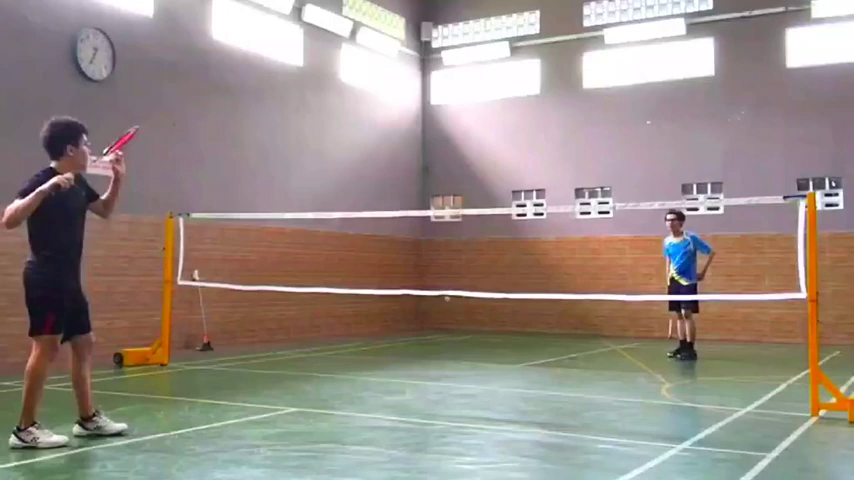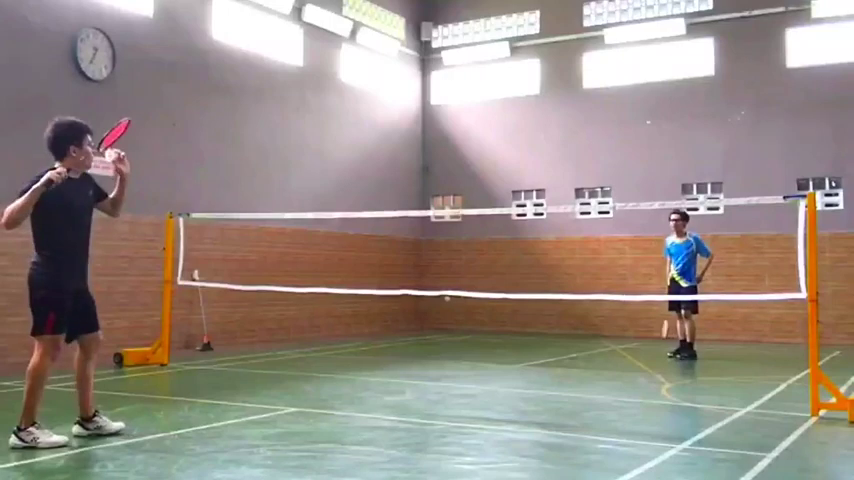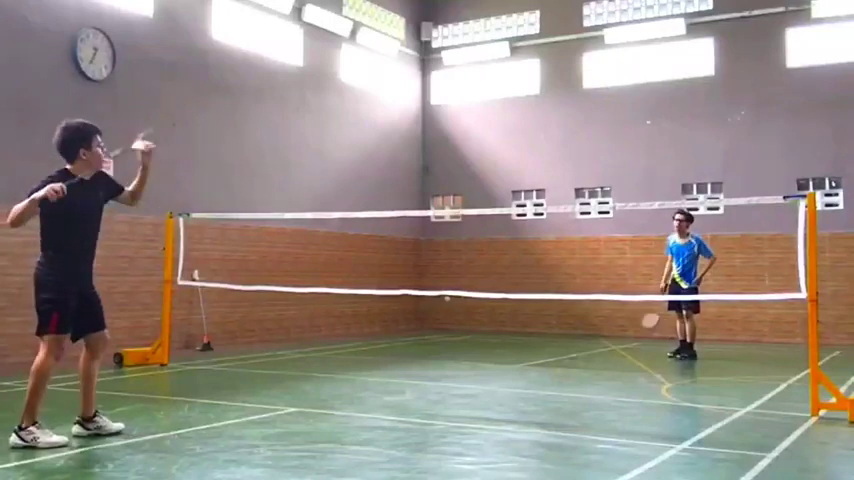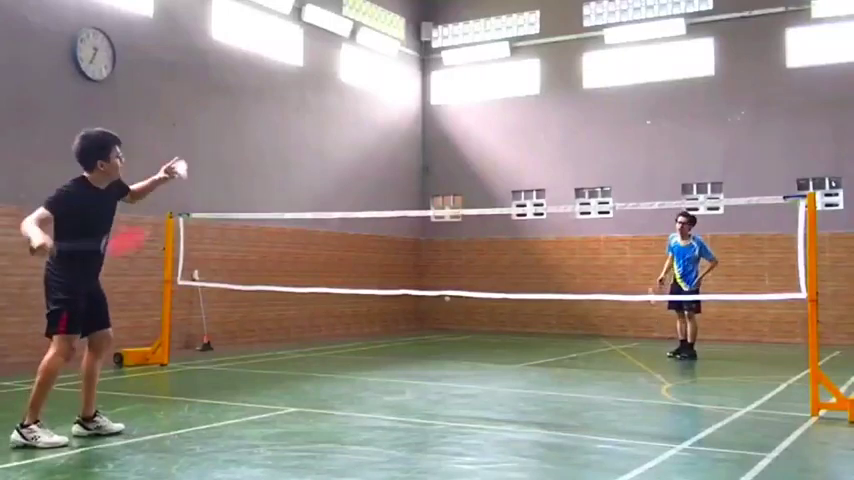
dt=0.2s
person 1, frame 1
left shoulder: (78, 183)
right shoulder: (43, 181)
left elbow: (104, 210)
left wrist: (117, 178)
right wrist: (47, 189)
left hip: (68, 280)
right hip: (45, 279)
left knee: (83, 344)
right knee: (46, 347)
left ankle: (88, 418)
person 1, frame 2
left shoulder: (85, 182)
right shoulder: (48, 182)
left elbow: (113, 209)
left wrist: (123, 177)
right wrist: (39, 186)
left hip: (76, 280)
right hip: (50, 280)
left knee: (91, 343)
right knee: (48, 348)
left ankle: (88, 417)
person 1, frame 3
left shoulder: (99, 181)
right shoulder: (55, 184)
left elbow: (131, 199)
right elbow: (14, 219)
left wrist: (143, 168)
right wrist: (38, 198)
left hip: (82, 279)
right hip: (54, 280)
left knee: (98, 341)
right knee: (53, 347)
left ankle: (88, 417)
right ankle: (26, 427)
person 1, frame 4
left shoulder: (111, 187)
right shoulder: (72, 192)
left elbow: (133, 194)
right elbow: (29, 221)
left wrist: (160, 178)
right wrist: (37, 236)
left hip: (87, 281)
right hip: (64, 280)
left knee: (101, 341)
right knee: (62, 345)
left ankle: (88, 417)
right ankle: (28, 426)
person 2, frame 1
left shoulder: (691, 238)
right shoulder: (667, 242)
left elbow: (711, 252)
left wrist: (703, 271)
right wrist: (668, 283)
left hip: (688, 282)
right hip: (674, 282)
left knee: (687, 314)
right knee: (678, 315)
left ankle: (690, 349)
right ankle: (682, 346)
person 2, frame 2
left shoulder: (694, 239)
right shoulder: (668, 241)
left elbow: (710, 256)
left wrist: (701, 274)
right wrist: (668, 283)
left hip: (689, 283)
right hip: (674, 282)
left knee: (687, 314)
right knee: (679, 315)
left ankle: (690, 349)
right ankle: (682, 346)
person 2, frame 3
left shoulder: (696, 240)
right shoulder: (670, 240)
left elbow: (712, 258)
left wrist: (701, 275)
right wrist: (664, 280)
left hip: (689, 283)
right hip: (675, 282)
left knee: (688, 314)
right knee: (679, 315)
left ankle: (690, 349)
right ankle: (682, 346)
person 2, frame 4
left shoulder: (697, 243)
right shoulder: (672, 239)
left elbow: (714, 261)
left wrist: (700, 277)
right wrist: (663, 274)
left hip: (691, 284)
right hip: (677, 283)
left knee: (689, 315)
right knee: (679, 314)
left ankle: (690, 349)
right ankle: (682, 346)
